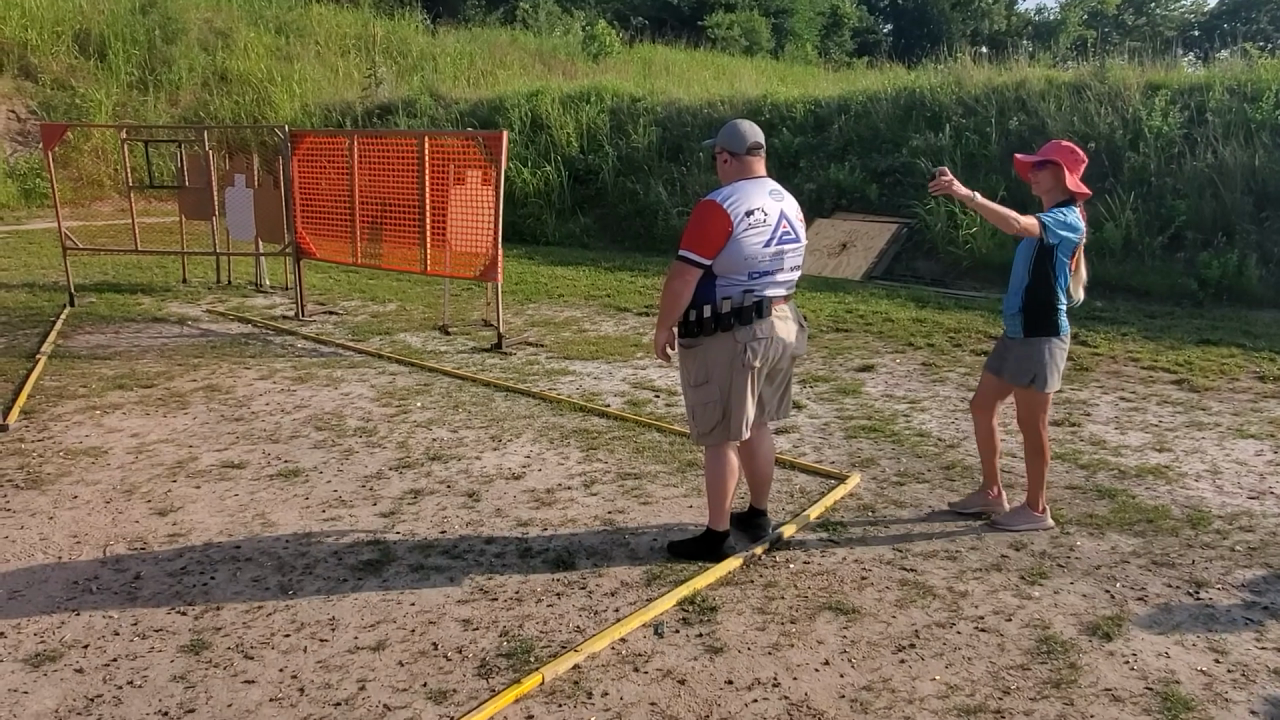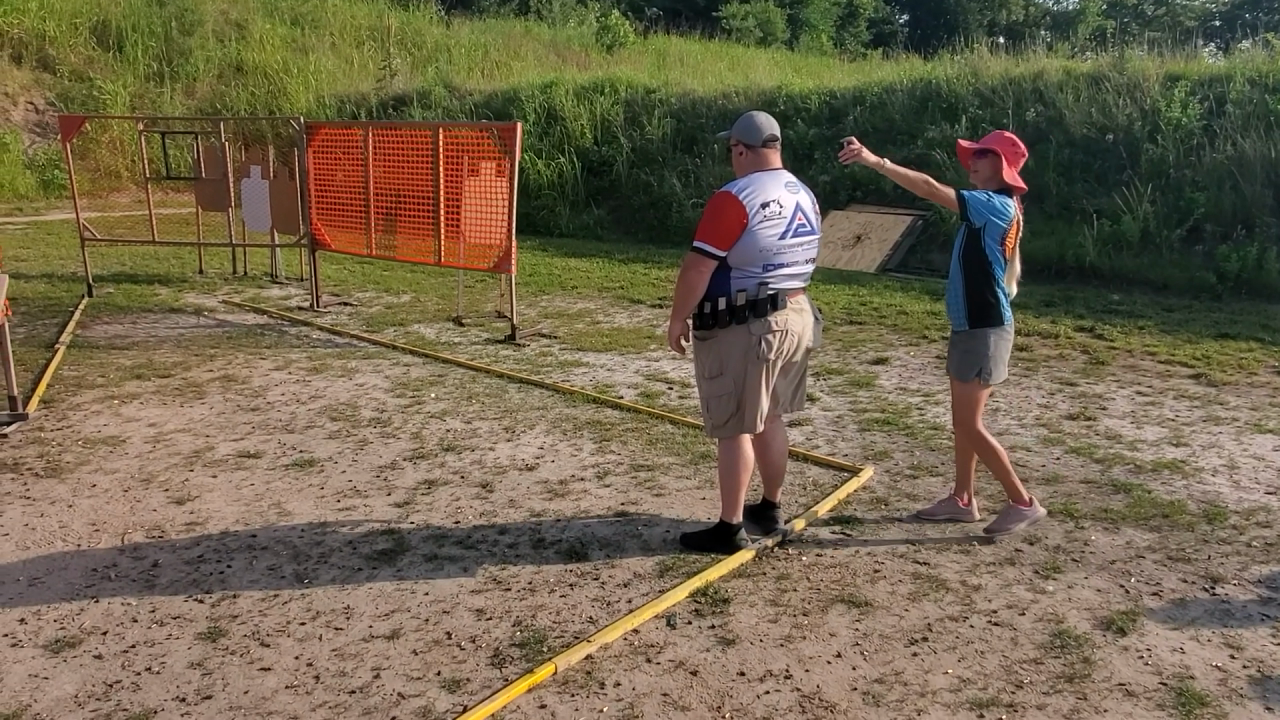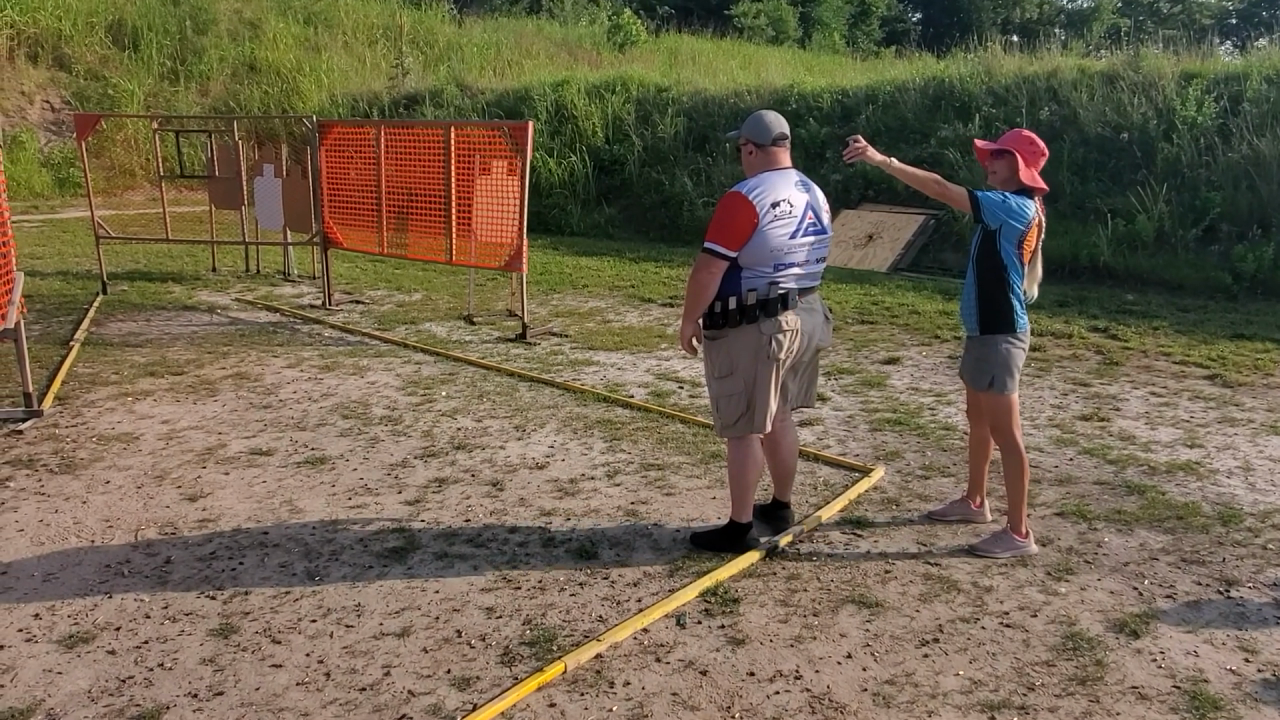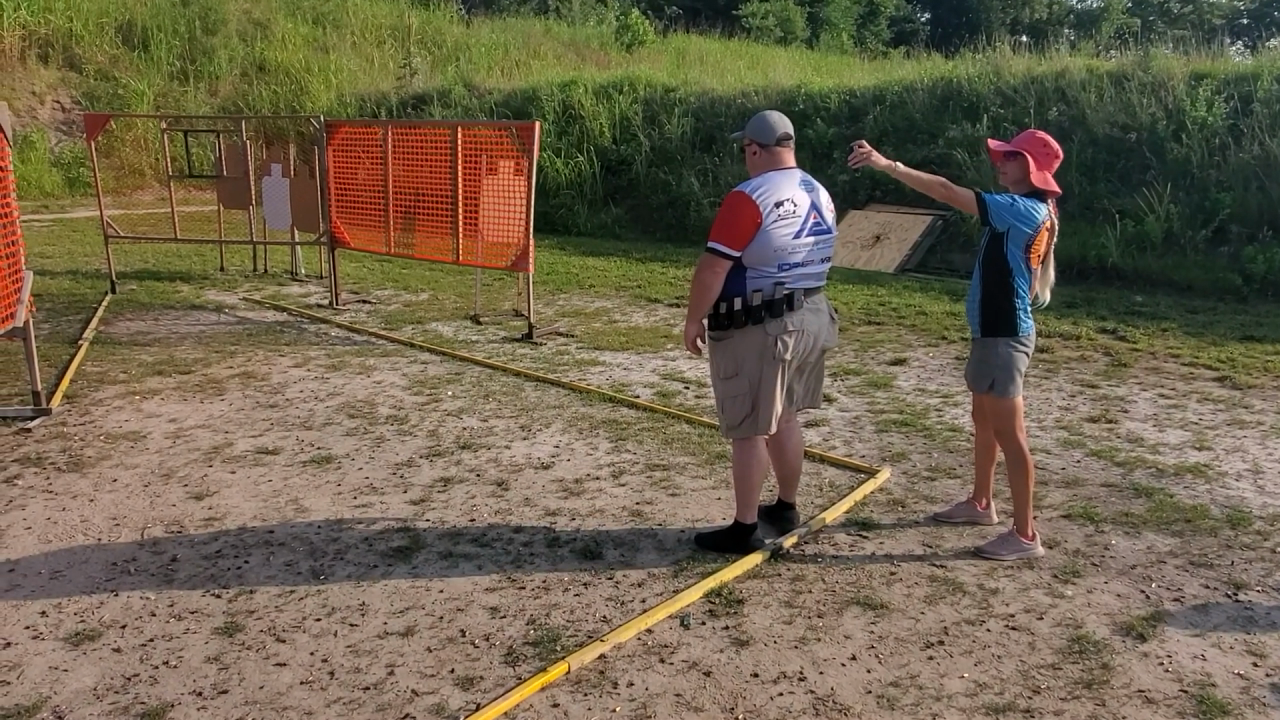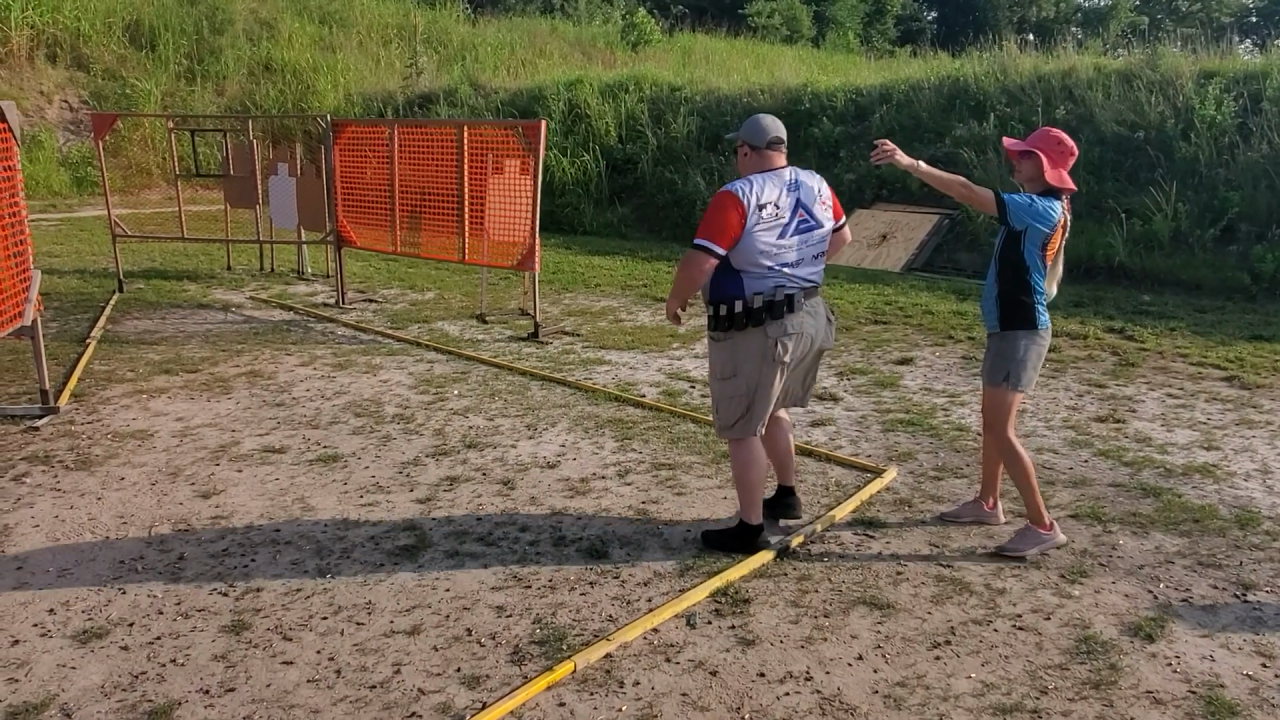
dt=1s
person 1, frame 1
left shoulder: (719, 206)
right shoulder: (790, 205)
left elbow: (683, 276)
left wrist: (664, 327)
left hip: (728, 336)
right hip: (780, 326)
left knee: (721, 437)
right knee: (756, 425)
left ankle: (716, 537)
right ankle: (758, 515)
person 1, frame 2
left shoulder: (734, 198)
right shoulder: (805, 196)
left elbow: (698, 267)
left wrist: (679, 318)
left hip: (743, 327)
right hip: (797, 316)
left knee: (735, 428)
right knee: (770, 418)
left ankle: (730, 527)
right ankle: (770, 508)
person 1, frame 3
left shoulder: (745, 198)
right shoulder: (815, 195)
left elbow: (709, 268)
left wrist: (690, 320)
left hip: (752, 327)
right hip: (806, 317)
left knee: (744, 429)
right knee: (779, 418)
left ankle: (740, 528)
right ankle: (781, 507)
person 1, frame 4
left shoulder: (749, 197)
right shoulder: (819, 194)
left elbow: (713, 268)
left wrist: (694, 320)
left hip: (757, 328)
right hip: (812, 317)
left knee: (749, 430)
right knee: (783, 418)
left ankle: (744, 529)
right ankle: (786, 507)
person 1, frame 5
left shoulder: (737, 196)
right shoulder: (814, 185)
left elbow: (698, 264)
right elbow: (841, 238)
left wrist: (675, 300)
left hip: (755, 330)
right hip: (808, 318)
left knee: (742, 429)
right knee: (771, 411)
left ankle: (750, 529)
right ankle: (786, 496)
person 2, frame 1
left shoulder: (1066, 219)
right shoulder: (1048, 219)
left elbow: (1016, 224)
left wrist: (967, 195)
left hip: (1041, 338)
right hip: (1017, 333)
left knee: (1031, 424)
right knee: (982, 407)
left ankle: (1036, 509)
right ankle: (992, 491)
person 2, frame 2
left shoulder: (997, 205)
right shoulder: (990, 207)
left elbow: (931, 189)
left wrist: (876, 161)
left hip: (985, 329)
right hip: (968, 326)
left knee: (969, 424)
right knee: (962, 418)
left ankle: (1022, 501)
right ankle: (962, 499)
person 2, frame 3
left shoulder: (1016, 207)
right shoulder: (1010, 207)
left elbow: (942, 190)
left wrist: (882, 160)
left hip: (1000, 335)
right hip: (984, 330)
left knee: (1005, 433)
right knee: (978, 419)
left ankle: (1019, 532)
right ankle: (974, 501)
person 2, frame 4
left shoulder: (1024, 210)
right shoulder: (1026, 210)
left elbow: (948, 193)
left wrist: (887, 165)
left hip: (1004, 336)
right hip: (993, 331)
left knee: (1008, 433)
right knee: (984, 420)
left ankle: (1025, 534)
right ankle: (980, 503)
person 2, frame 5
left shoulder: (1040, 209)
right shoulder: (1040, 208)
left elbow: (968, 193)
left wrist: (909, 164)
left hip: (1020, 331)
right hip: (1009, 327)
left knee: (999, 428)
right knee: (992, 419)
left ankle: (1042, 524)
right ankle: (988, 503)
